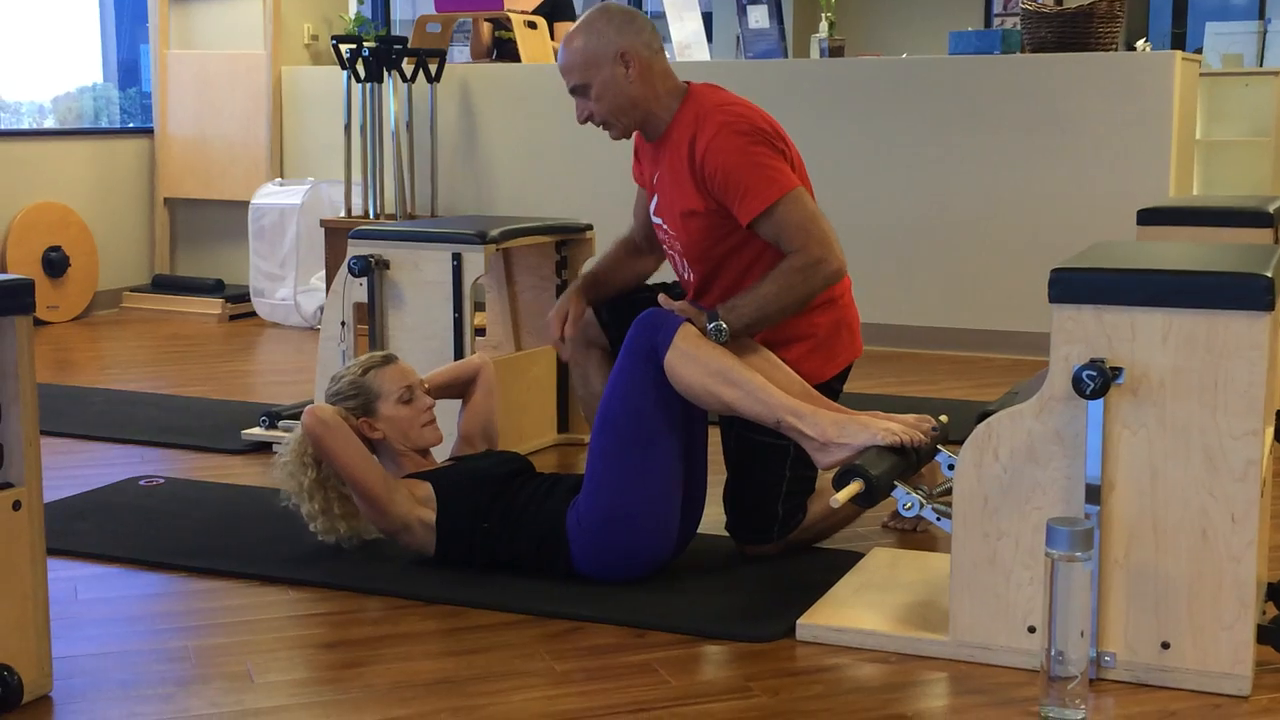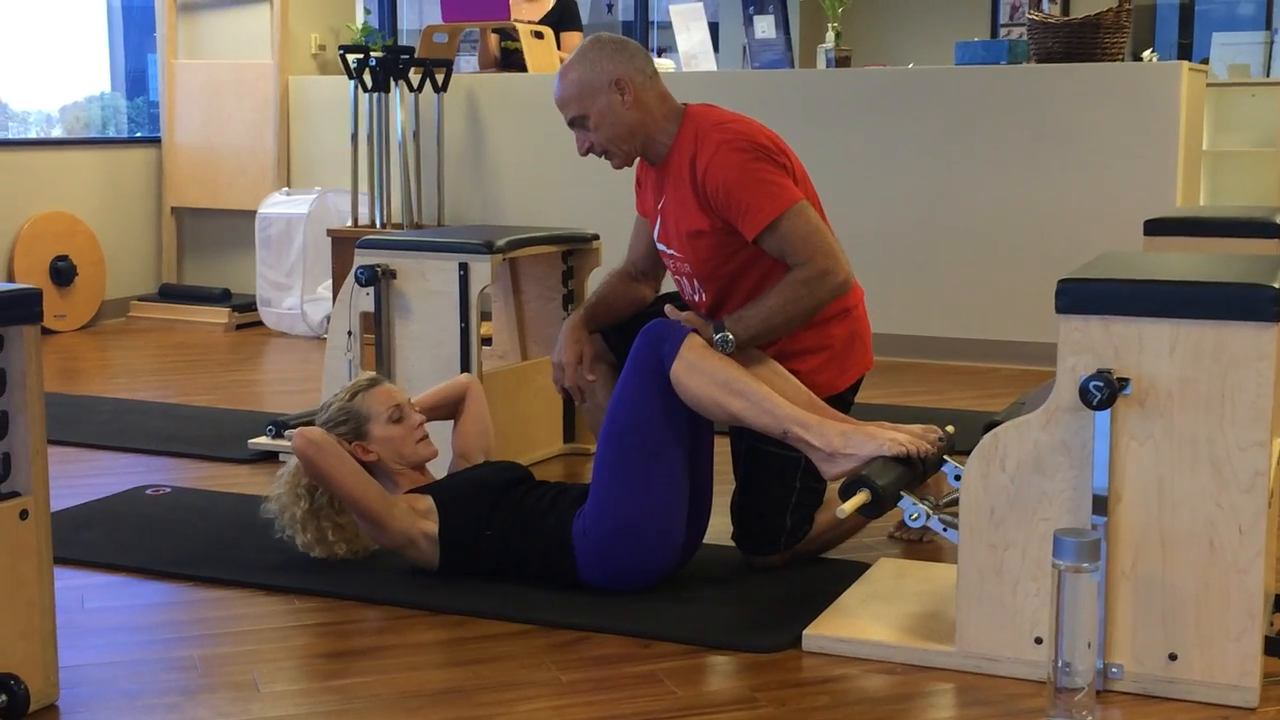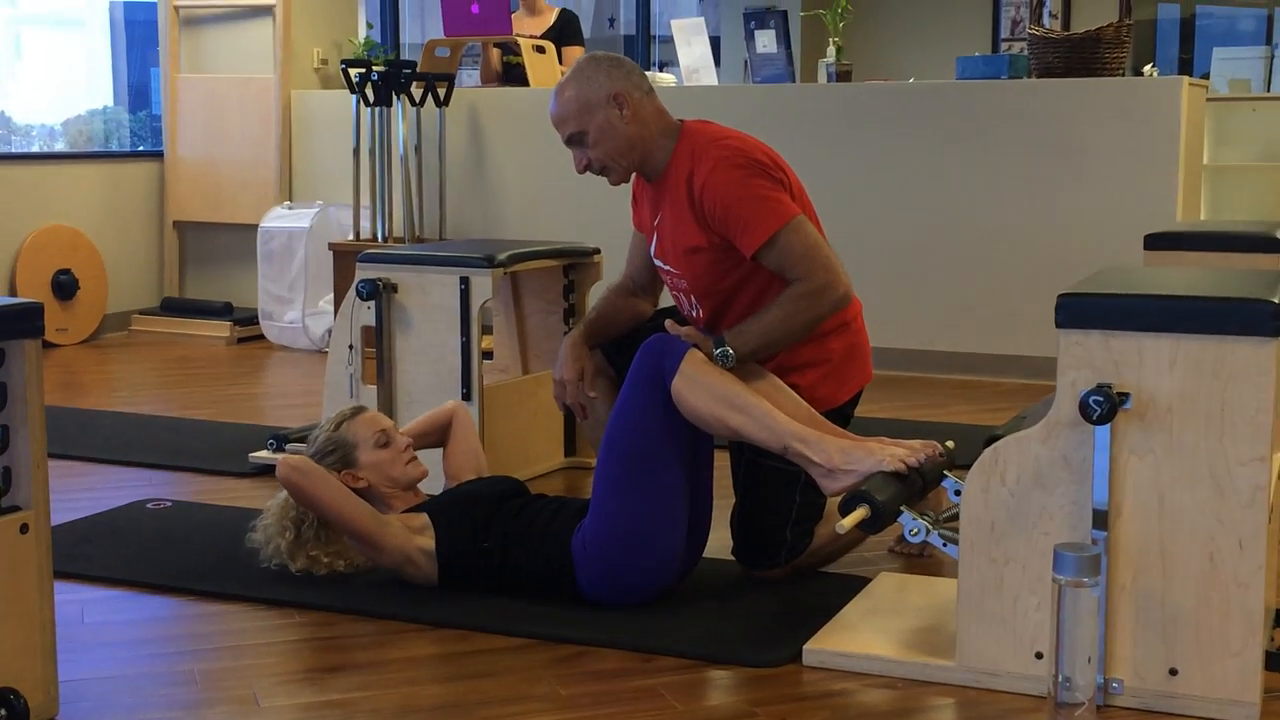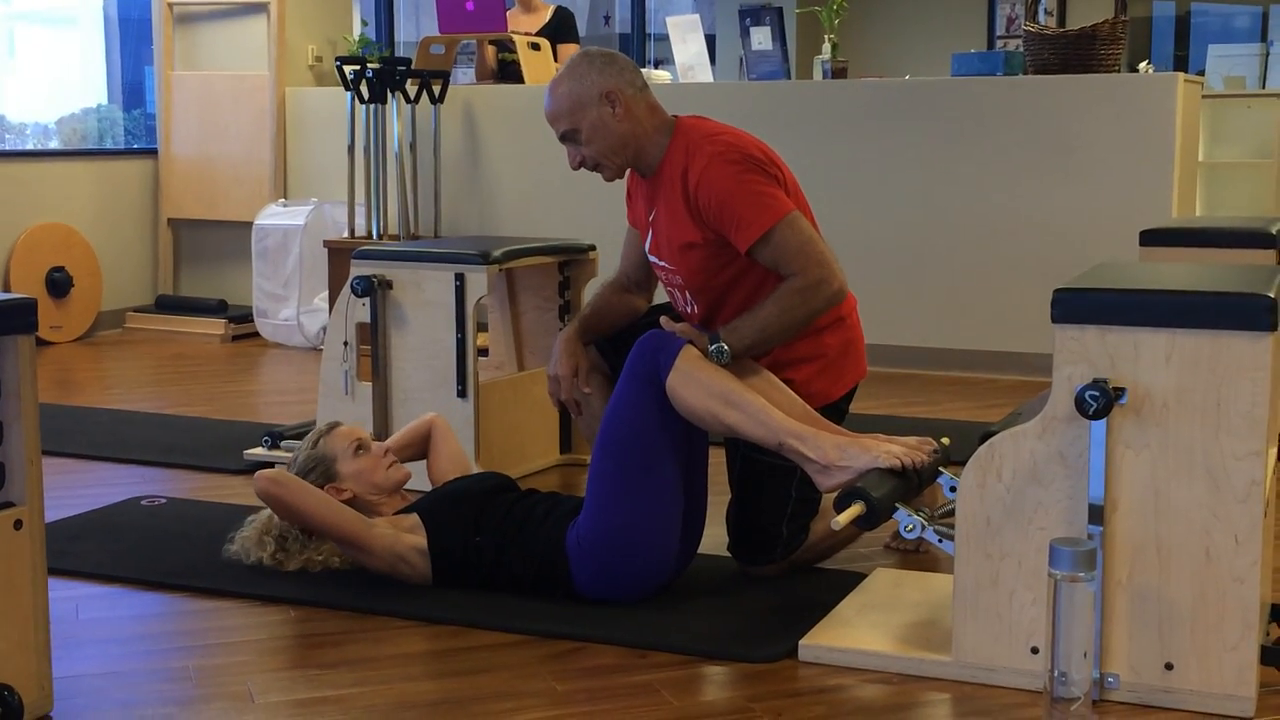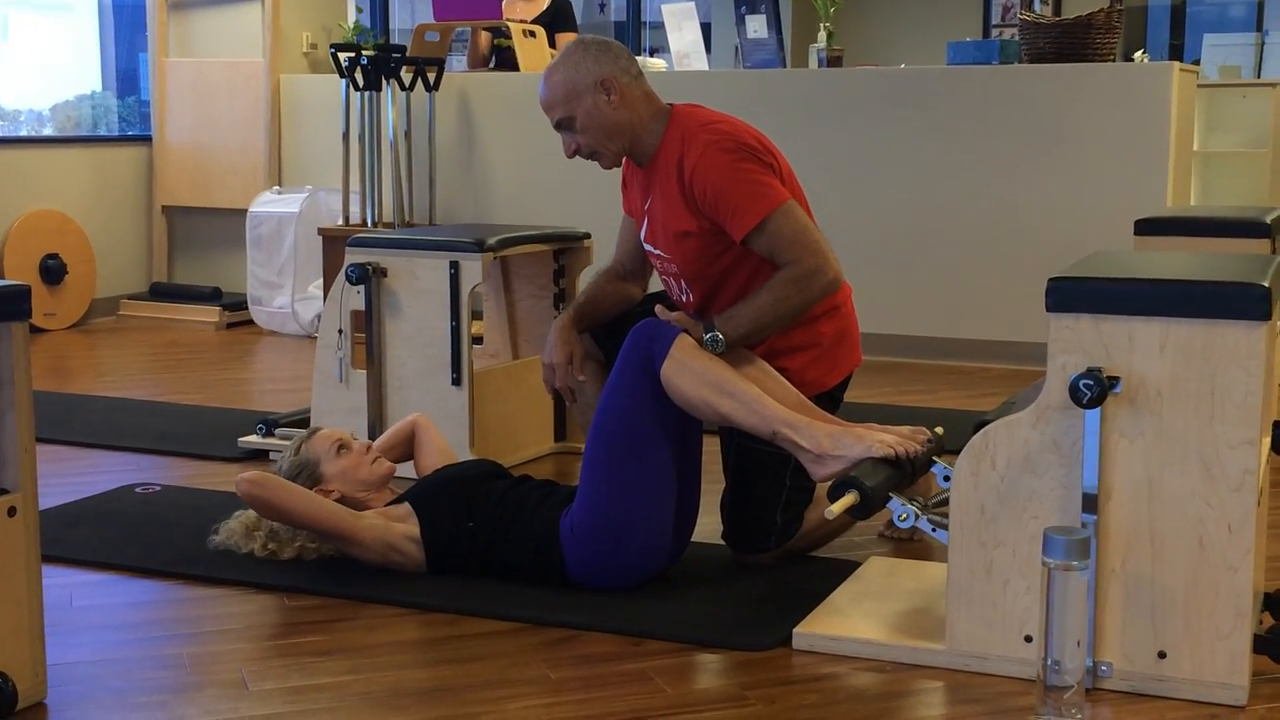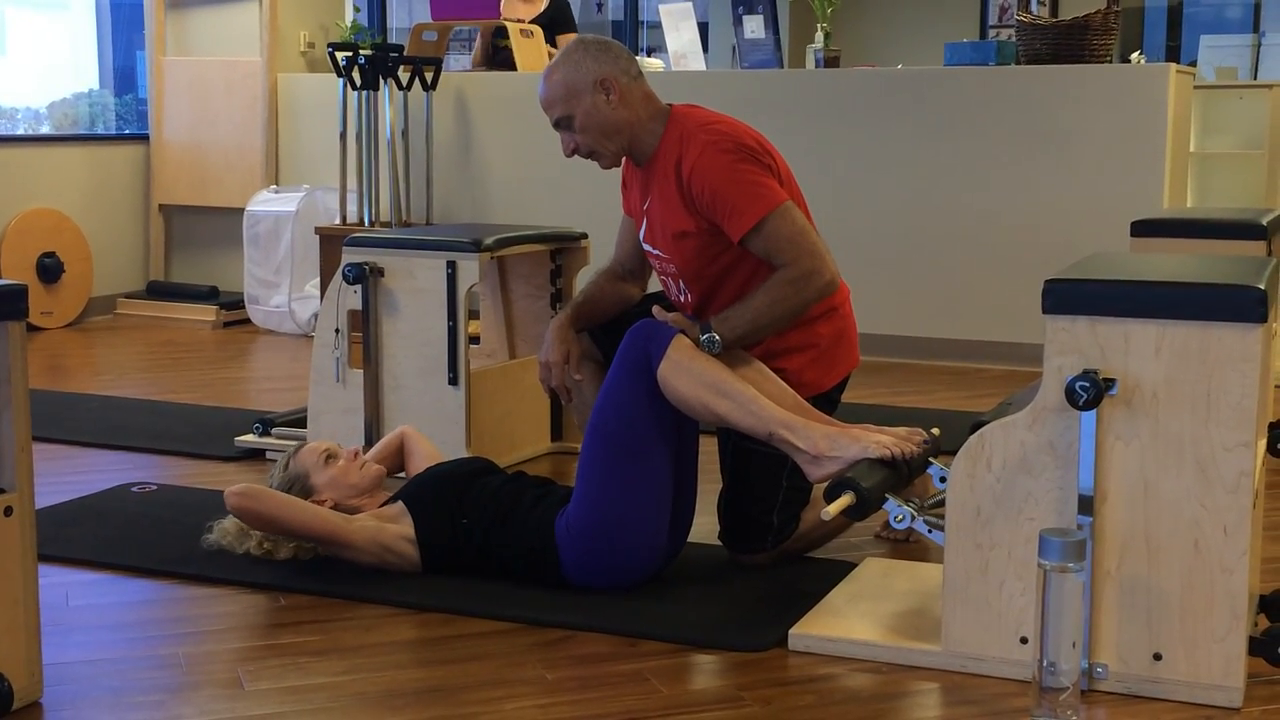
dt=0.7s
person 1, frame 1
left shoulder: (460, 464)
right shoulder: (400, 508)
left elbow: (480, 367)
right elbow: (316, 419)
left wrist: (413, 384)
right wrist: (381, 400)
left hip: (649, 525)
right hip: (604, 540)
left knee: (693, 330)
right knee: (654, 332)
left ankle: (848, 428)
right ankle: (819, 432)
person 1, frame 2
left shoulder: (462, 479)
right shoulder: (402, 523)
left elbow: (468, 385)
right elbow: (307, 441)
left wrist: (402, 405)
right wrist: (379, 422)
left hip: (652, 536)
right hip: (612, 549)
left knee: (693, 340)
right knee: (661, 341)
left ankle: (844, 440)
right ankle: (827, 443)
person 1, frame 3
left shoulder: (455, 501)
right shoulder: (398, 542)
left elbow: (455, 411)
right elbow: (289, 467)
left wrist: (394, 436)
right wrist: (359, 450)
left hip: (653, 548)
right hip: (611, 562)
left knee: (698, 354)
right knee: (662, 357)
left ankle: (850, 455)
right ankle: (828, 457)
person 1, frame 4
left shoulder: (443, 504)
right shoulder: (387, 545)
left elbow: (434, 421)
right elbow: (268, 481)
left wrist: (380, 453)
right wrist: (348, 467)
left hip: (646, 546)
right hip: (606, 560)
left knee: (696, 349)
right knee: (657, 354)
left ankle: (839, 450)
right ankle: (825, 455)
person 1, frame 5
left shoulder: (432, 495)
right shoulder: (381, 533)
left elbow: (418, 421)
right elbow: (250, 482)
left wrist: (375, 454)
right wrist: (325, 471)
left hip: (637, 533)
right hip: (599, 549)
left knee: (694, 337)
right knee: (651, 342)
left ankle: (840, 438)
right ankle: (818, 444)
person 1, frame 6
left shoulder: (422, 496)
right shoulder: (374, 535)
left elbow: (406, 431)
right elbow: (240, 497)
left wrist: (368, 464)
right wrist: (325, 483)
left hip: (631, 534)
right hip: (595, 549)
left knee: (687, 338)
right knee: (647, 341)
left ankle: (828, 440)
right ankle: (814, 445)
person 2, frame 1
left shoulder: (726, 135)
right shoulder: (651, 135)
left elbow: (822, 262)
right elbow: (642, 245)
left wrist: (714, 325)
right wrist: (580, 293)
left hip: (790, 344)
right hip: (722, 317)
left knee: (760, 538)
right knee: (589, 325)
person 2, frame 2
left shoulder: (726, 153)
right shoulder: (653, 159)
left elbow: (829, 274)
right elbow: (638, 276)
left wrist: (719, 336)
right wrist: (579, 322)
left hip: (802, 355)
right hip: (729, 333)
left knee: (766, 546)
right knee: (593, 343)
person 2, frame 3
left shoulder: (723, 168)
right shoulder: (648, 175)
left elbow: (828, 288)
right elbow: (637, 291)
left wrist: (720, 352)
right wrist: (579, 339)
left hip: (801, 367)
right hip: (728, 344)
left knee: (768, 561)
right knee: (593, 359)
person 2, frame 4
left shoulder: (717, 164)
right shoulder: (642, 170)
left elbow: (822, 284)
right elbow: (630, 287)
left wrist: (714, 345)
right wrist: (572, 335)
left hip: (796, 364)
right hip: (719, 342)
left knee: (761, 555)
right knee: (585, 355)
person 2, frame 5
left shoulder: (713, 152)
right shoulder: (639, 158)
left elbow: (818, 273)
right elbow: (626, 276)
left wrist: (710, 335)
right wrist: (568, 321)
left hip: (791, 354)
right hip: (717, 329)
left knee: (756, 545)
right knee: (580, 344)
person 2, frame 6
left shoulder: (711, 153)
right shoulder: (639, 158)
left elbow: (815, 275)
right elbow: (625, 276)
left wrist: (706, 336)
right wrist: (566, 320)
left hip: (788, 355)
right hip: (714, 330)
left knee: (753, 545)
right knee: (578, 343)
